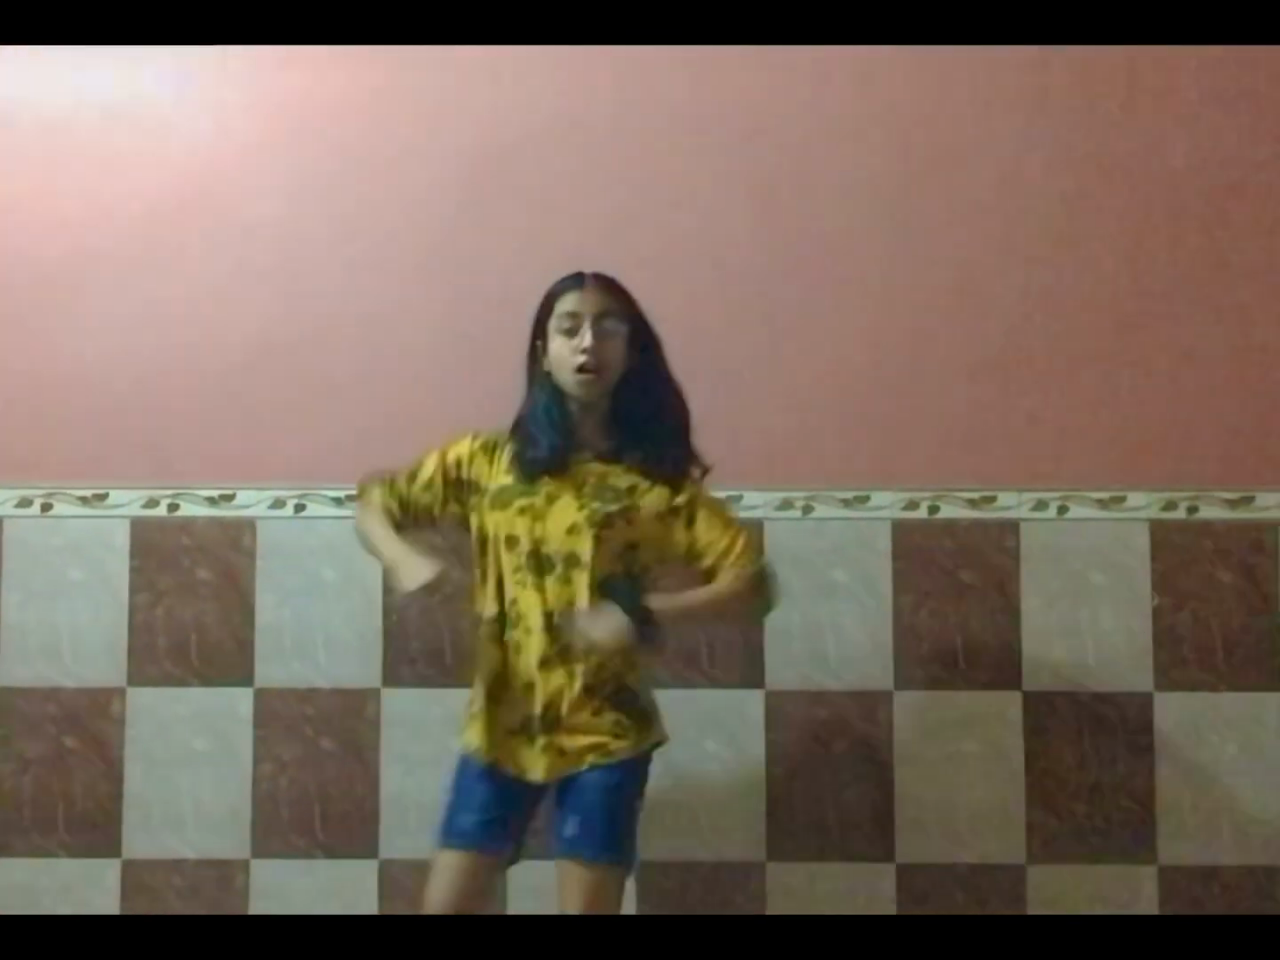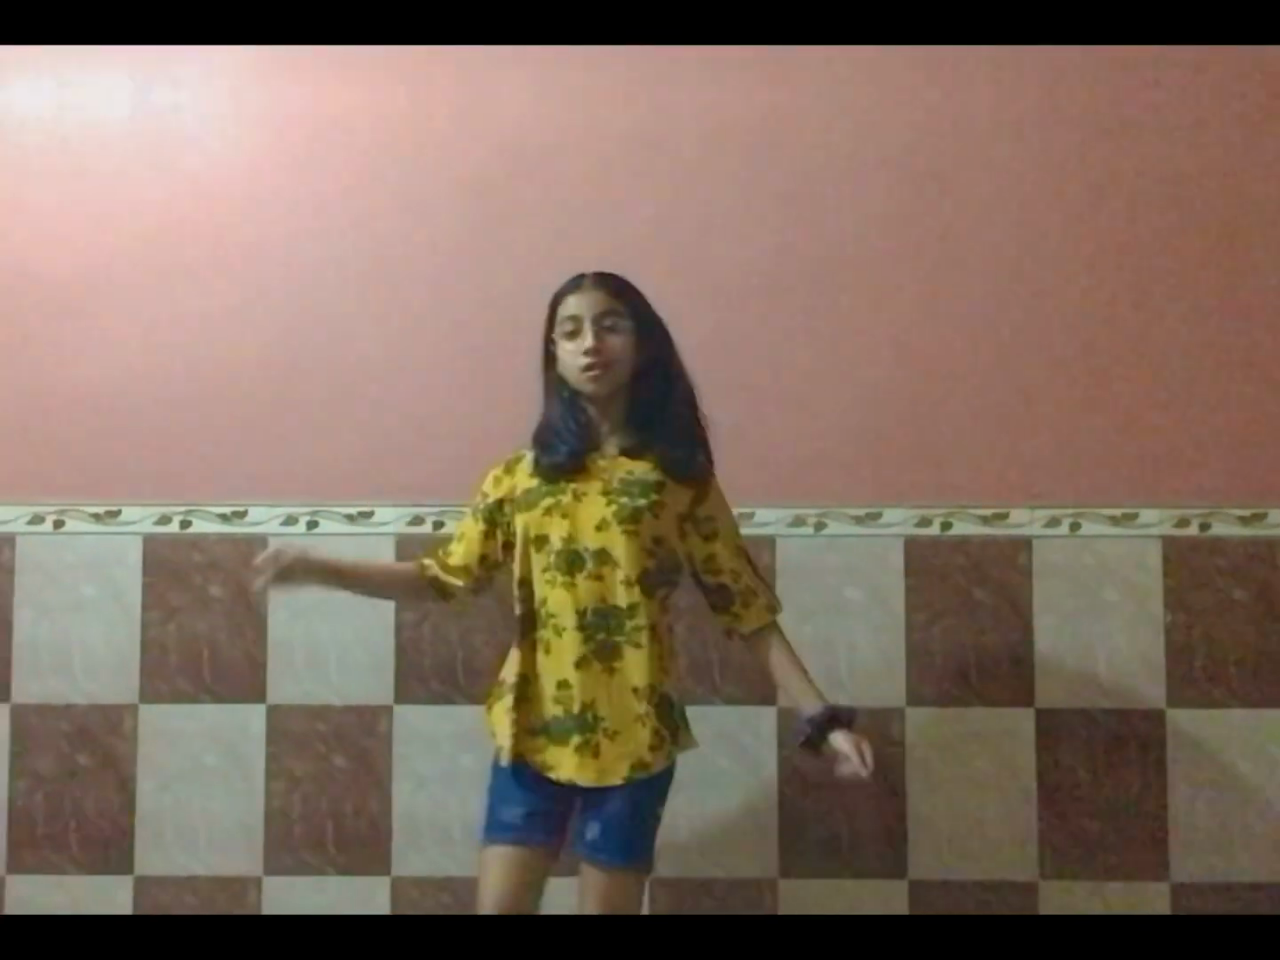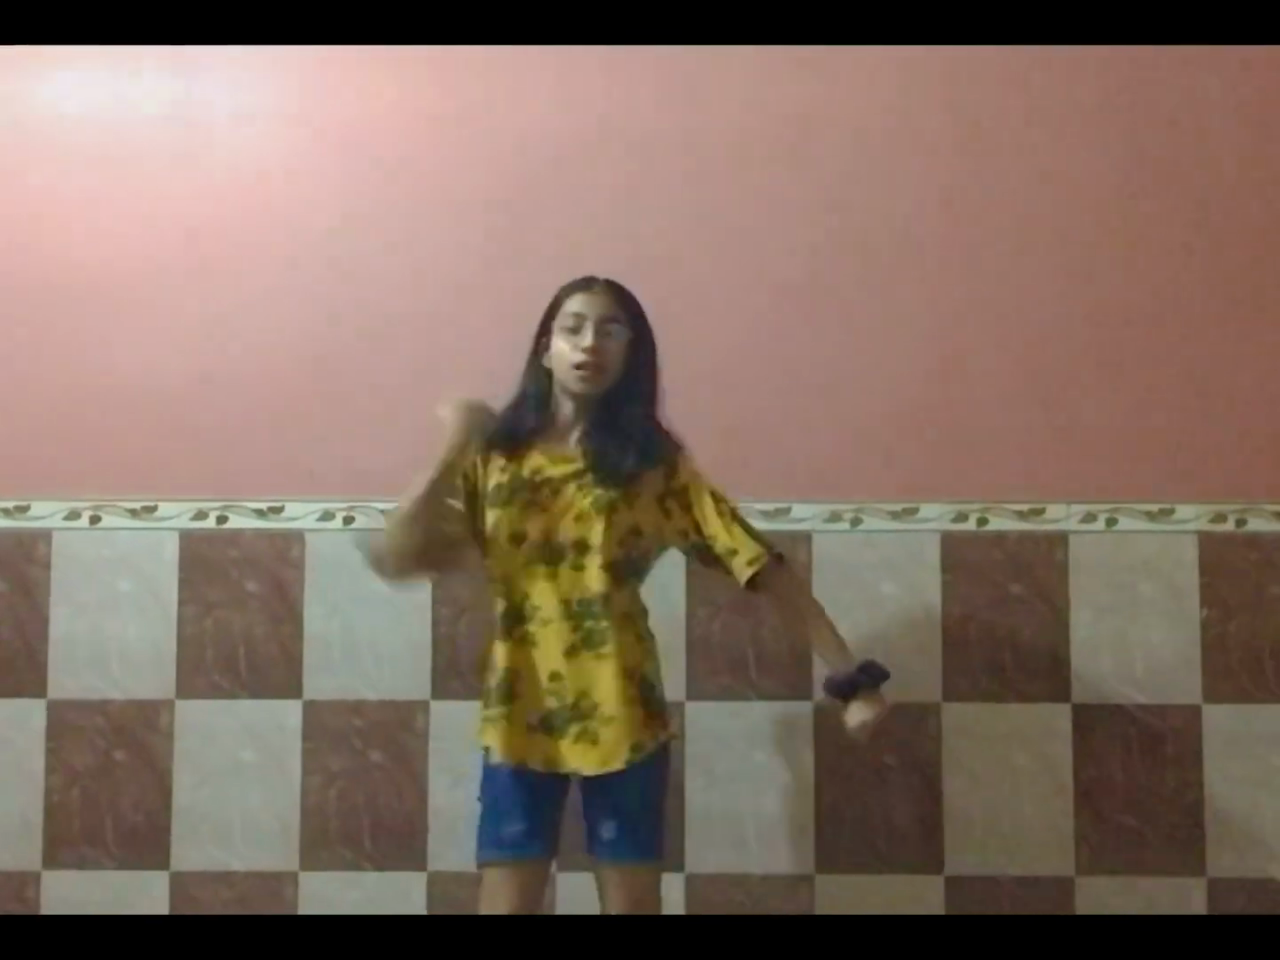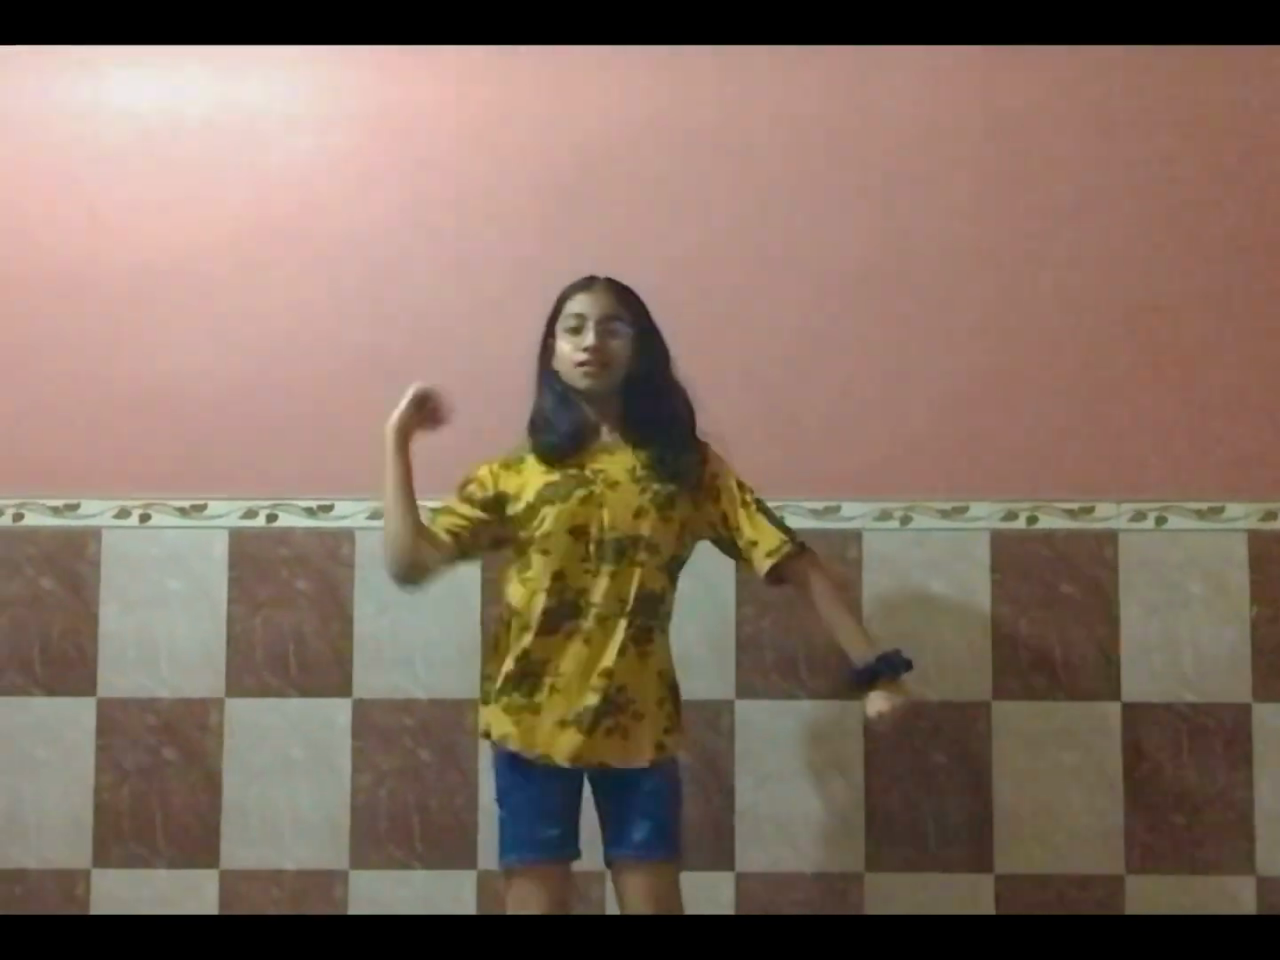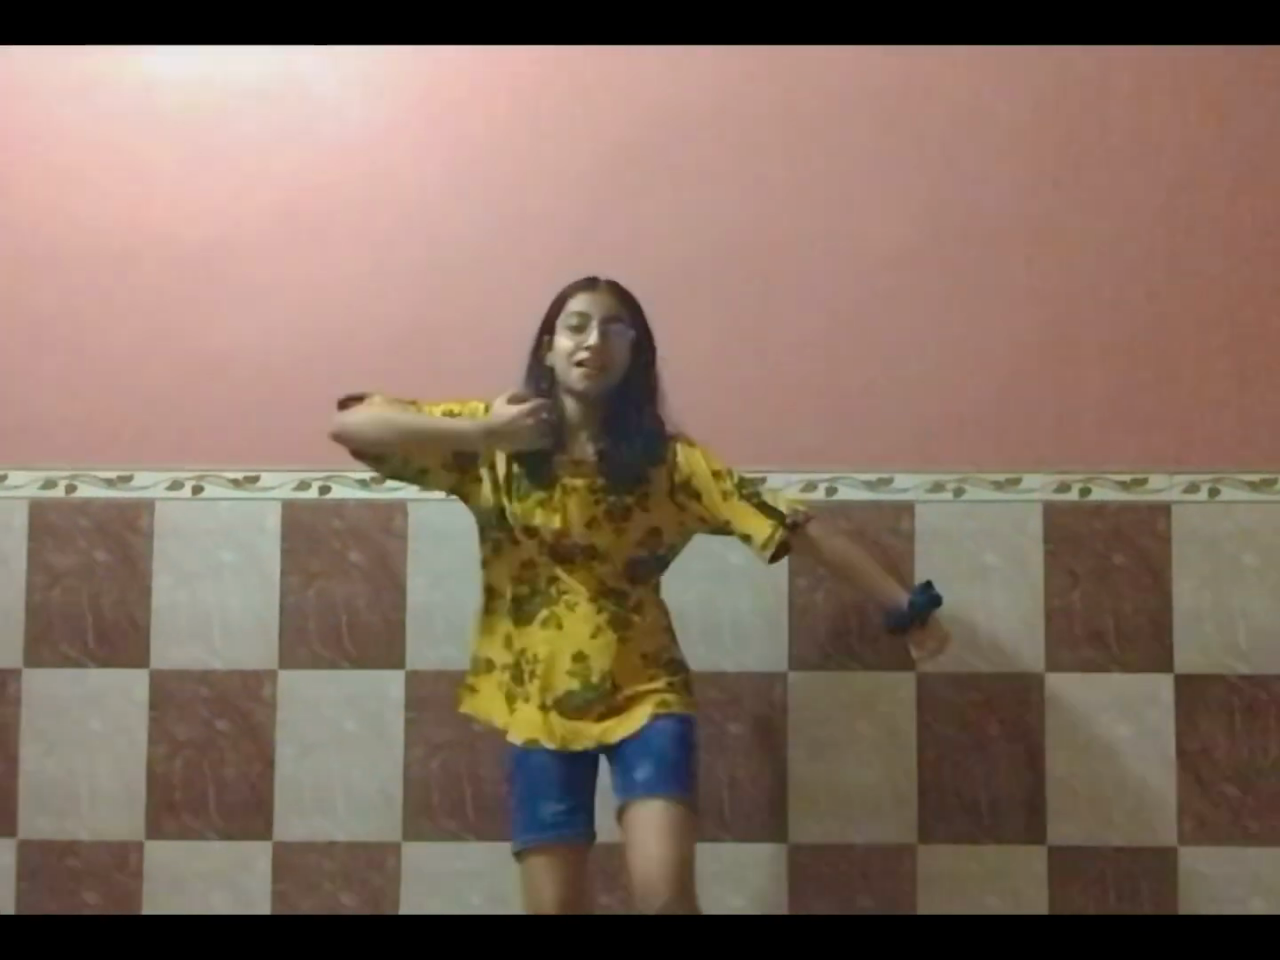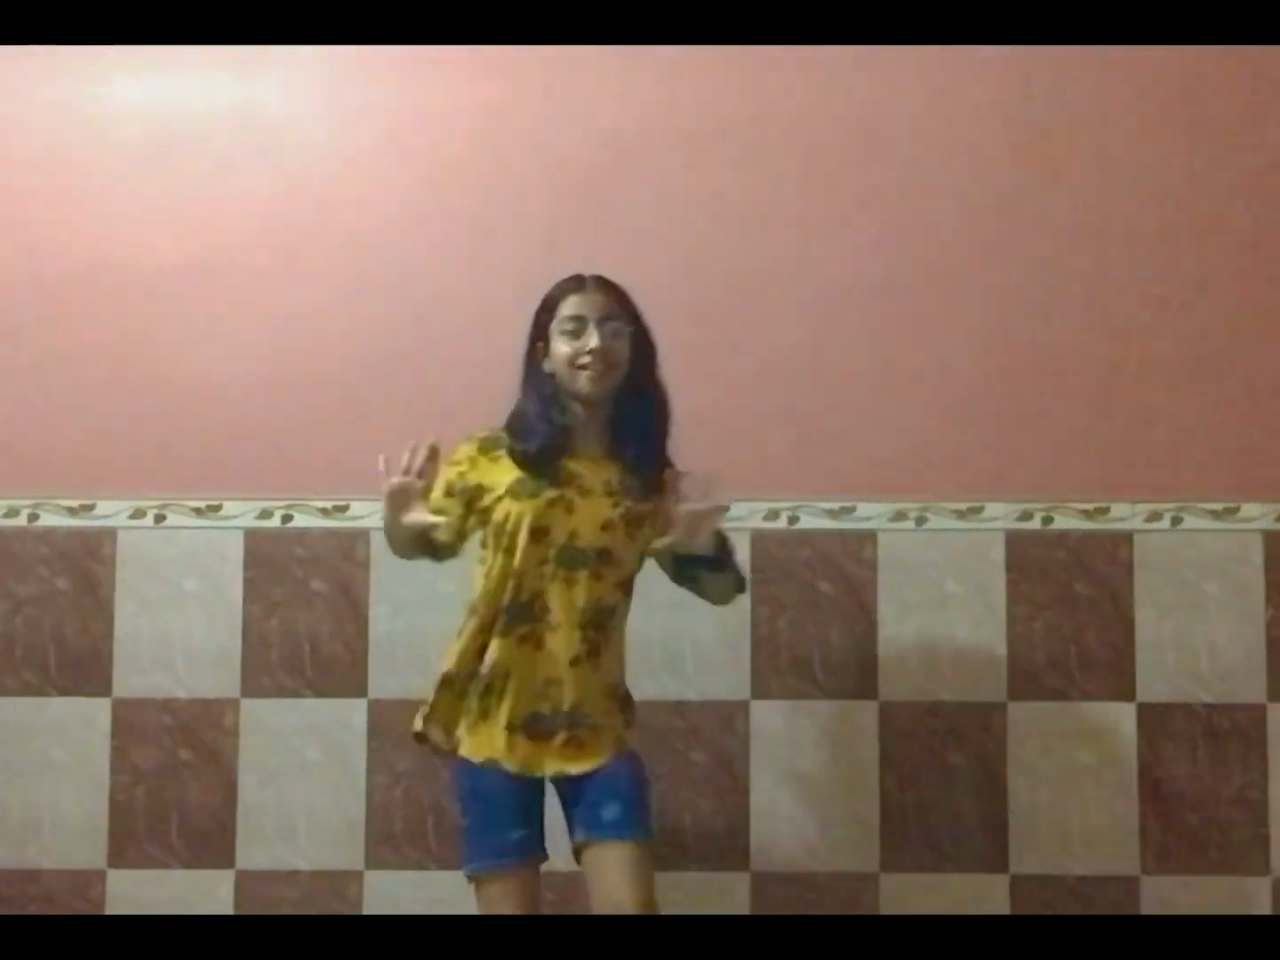
dt=0.4s
person 1, frame 1
left shoulder: (659, 478)
right shoulder: (485, 461)
left elbow: (746, 579)
right elbow: (374, 502)
left wrist: (644, 616)
right wrist: (404, 560)
left hip: (607, 730)
right hip: (505, 723)
left knee: (587, 916)
right knee: (444, 907)
person 1, frame 2
left shoulder: (677, 477)
right shoulder: (523, 474)
left elbow: (749, 607)
right elbow: (438, 578)
left wrist: (822, 718)
right wrist: (312, 568)
left hip: (631, 732)
right hip: (527, 725)
left knee: (608, 918)
right knee: (502, 915)
person 1, frame 3
left shoulder: (657, 466)
right shoulder: (489, 458)
left elbow: (762, 563)
right elbow: (393, 560)
left wrist: (848, 674)
right wrist: (446, 463)
left hip: (622, 720)
right hip: (521, 719)
left knee: (631, 915)
right knee: (504, 912)
person 1, frame 4
left shoulder: (686, 466)
right shoulder: (515, 474)
left elbow: (792, 562)
right elbow: (407, 566)
left wrist: (871, 667)
right wrist: (400, 439)
left hip: (638, 718)
right hip: (532, 717)
left knee: (655, 911)
right knee: (534, 913)
person 1, frame 5
left shoulder: (667, 462)
right shoulder: (493, 444)
left elbow: (792, 527)
right elbow: (349, 425)
left wrist: (904, 607)
right wrist: (486, 428)
left hip: (645, 695)
right hip: (536, 701)
left knee: (665, 892)
right knee: (553, 907)
person 1, frame 6
left shoulder: (646, 475)
right shoulder: (492, 459)
left elbow: (717, 587)
right elbow: (429, 539)
left wrist: (704, 548)
right wrist: (400, 524)
left hip: (595, 723)
right hip: (490, 718)
left knee: (630, 911)
right knee: (509, 915)
